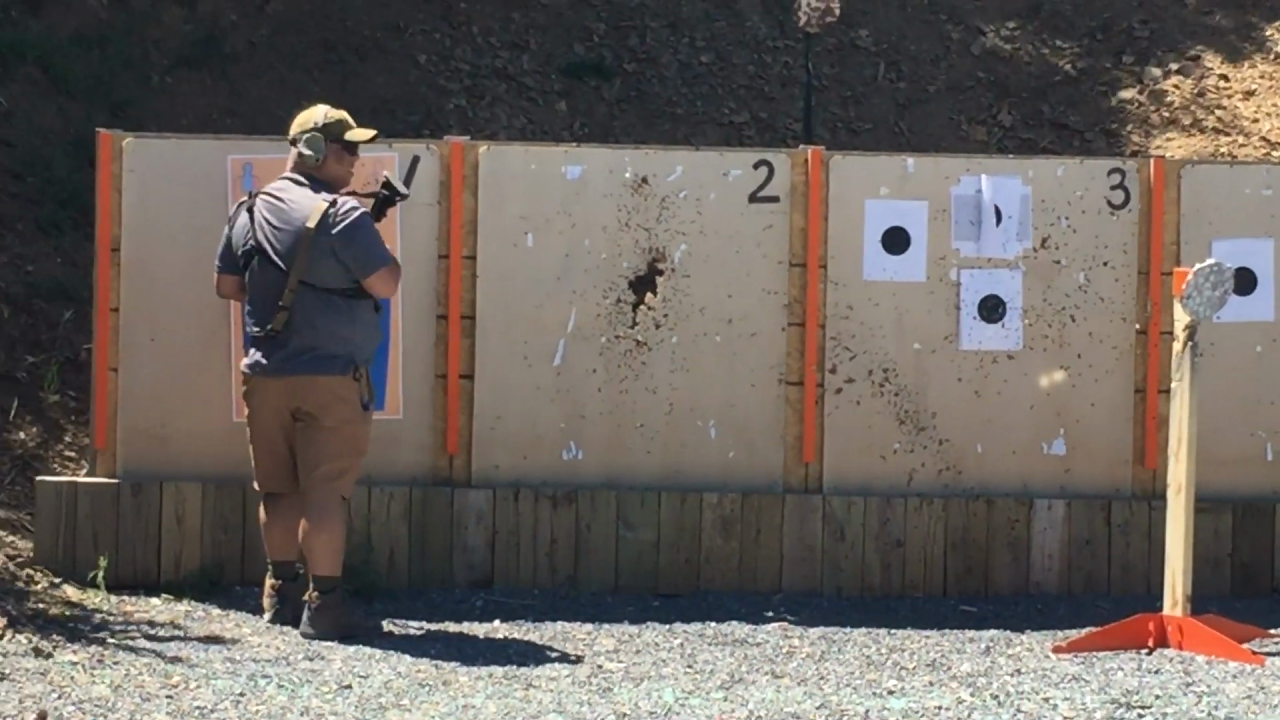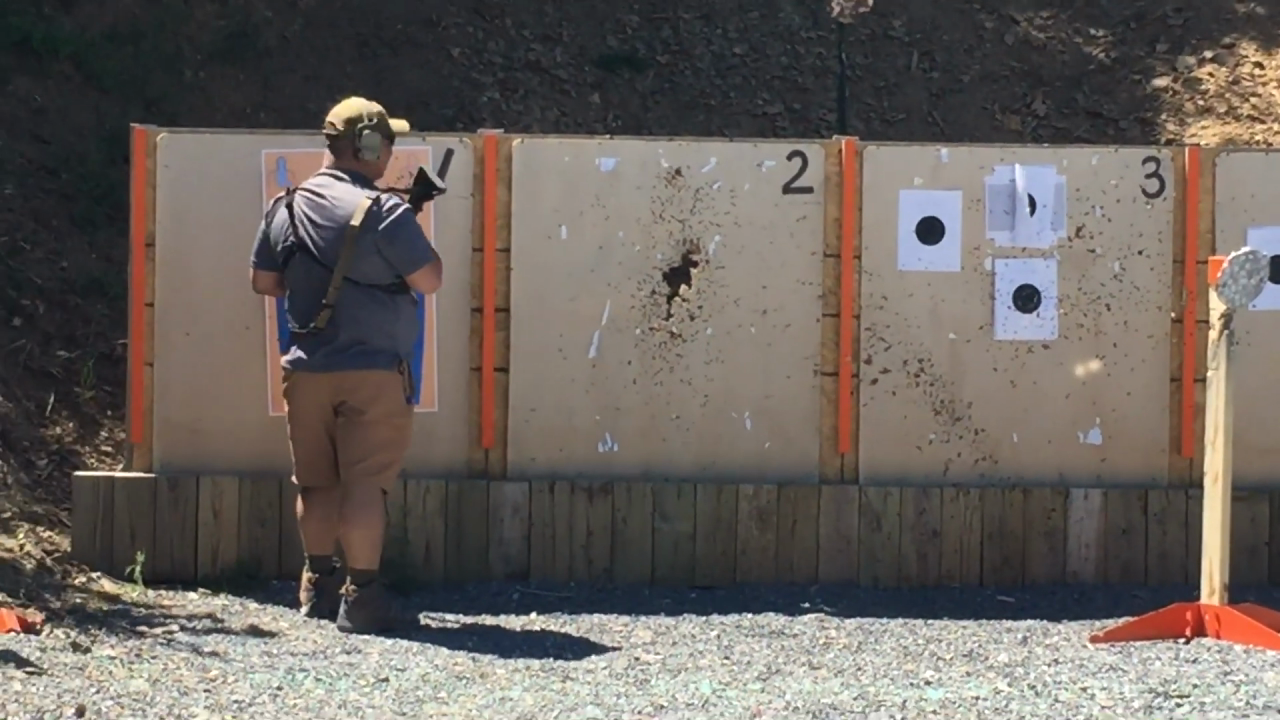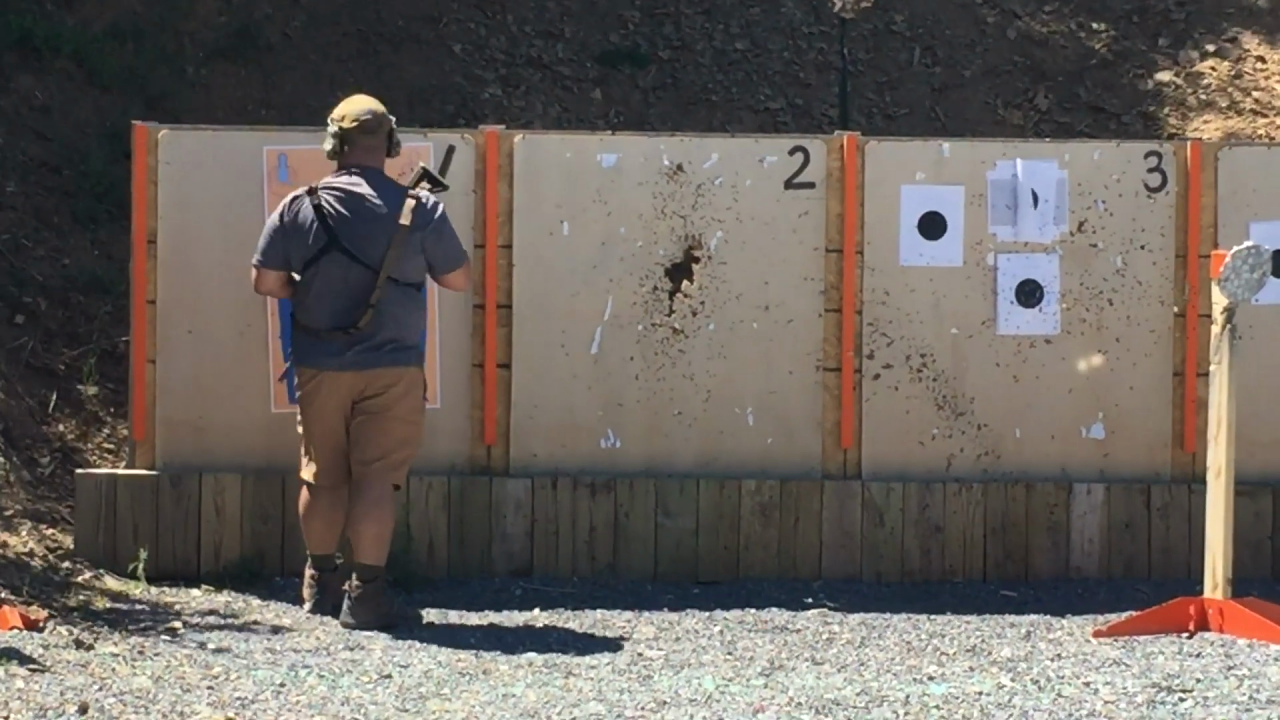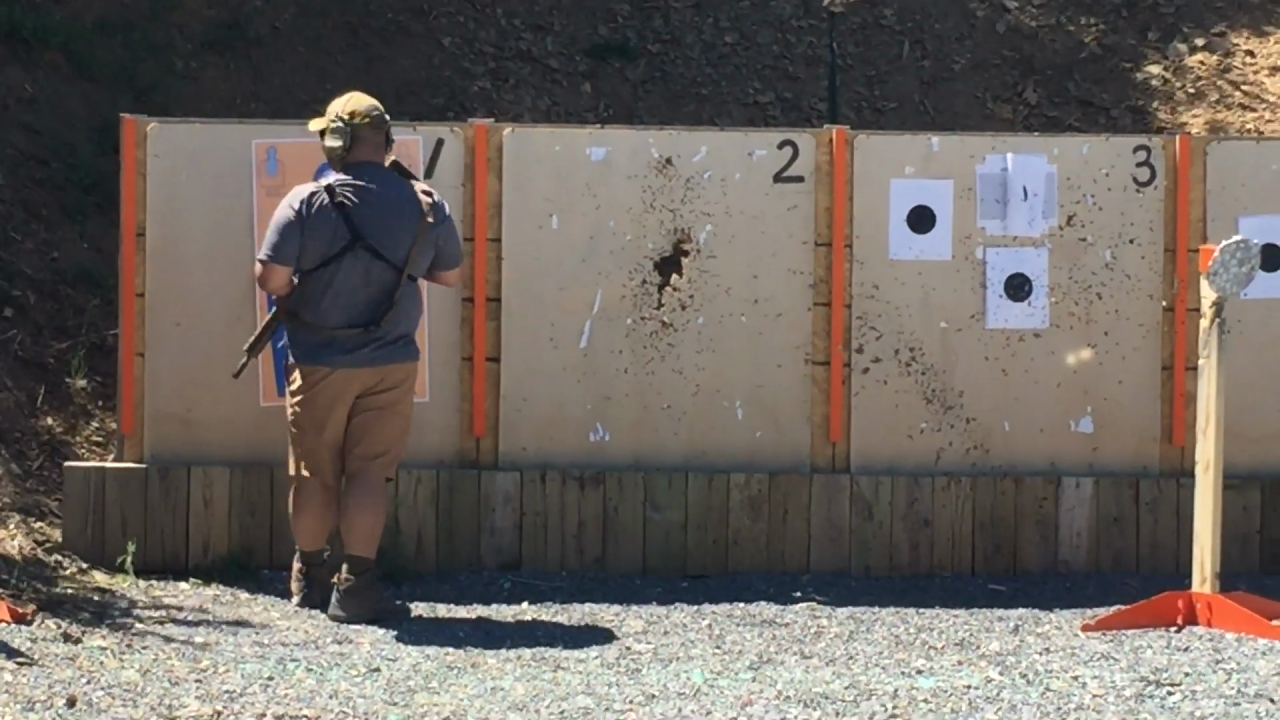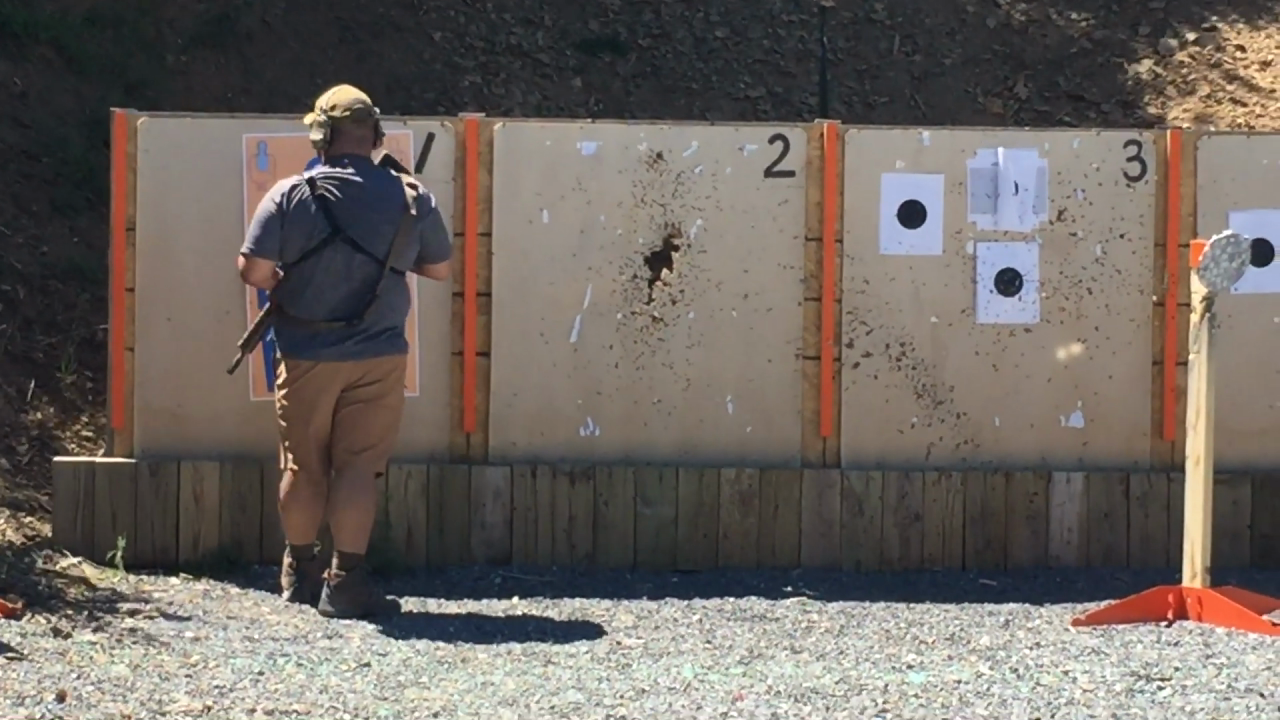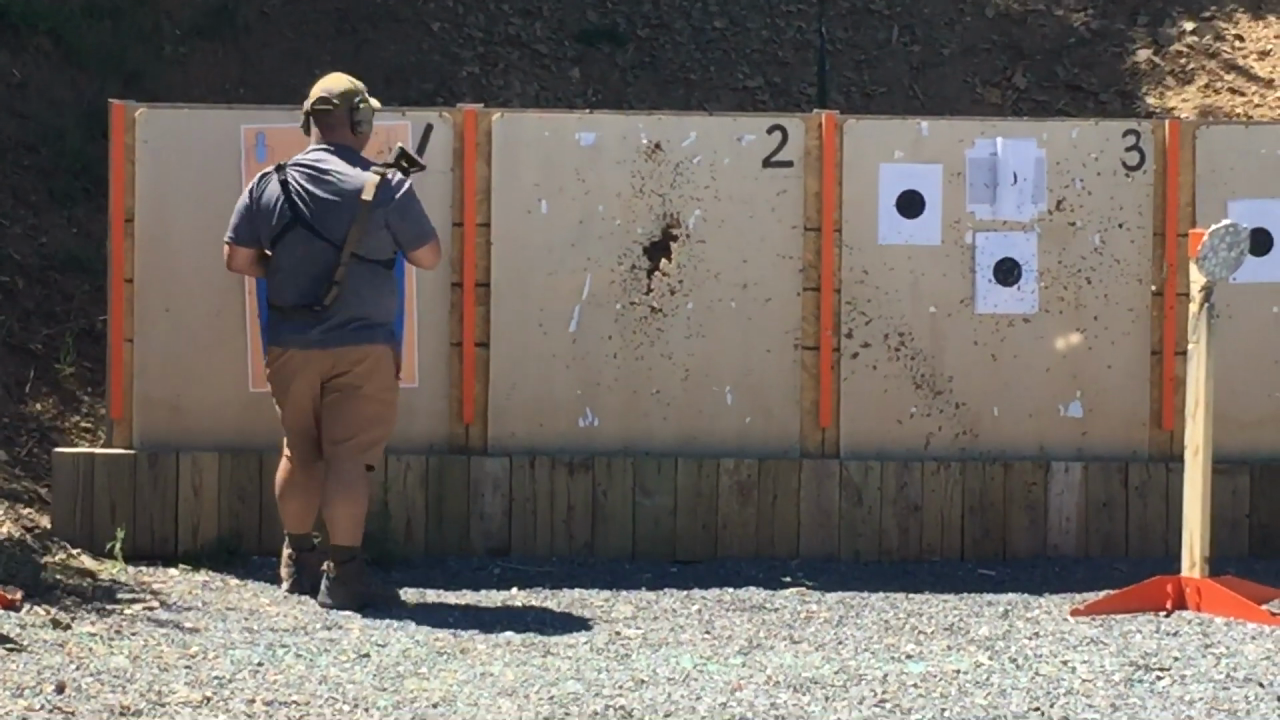
dt=0.4s
person 1, frame 1
left shoulder: (249, 210)
right shoulder: (342, 214)
left elbow: (226, 286)
right elbow: (386, 284)
right wrist: (384, 253)
left hip: (266, 373)
right hip: (331, 375)
left knee: (279, 488)
right knee: (325, 490)
left ankle: (281, 593)
right ankle: (323, 606)
person 1, frame 2
left shoulder: (285, 207)
right shoulder: (384, 210)
left elbow: (263, 281)
right elbow: (429, 281)
right wrist: (417, 246)
left hip: (306, 367)
right hip: (373, 370)
left knee: (316, 481)
right knee: (365, 484)
left ankle: (317, 587)
right ankle: (360, 598)
person 1, frame 3
left shoulder: (298, 205)
right shoulder: (421, 209)
left elbow: (265, 282)
right elbow: (459, 280)
left hip: (319, 367)
right hip: (392, 369)
left knee: (321, 477)
right knee: (375, 479)
left ankle: (320, 585)
right ankle: (365, 594)
person 1, frame 4
left shoulder: (308, 200)
right shoulder: (427, 205)
left elbow: (269, 279)
right elbow: (449, 276)
left wrist: (297, 292)
left hip: (320, 362)
right hip: (391, 362)
left knee: (313, 472)
right knee: (368, 472)
left ankle: (309, 578)
right ankle: (354, 586)
person 1, frame 5
left shoulder: (292, 194)
right shoulder: (412, 199)
left elbow: (252, 271)
right elbow: (440, 269)
left wrist: (288, 283)
left hip: (307, 356)
right hip: (378, 357)
left knee: (303, 465)
right knee: (357, 467)
left ankle: (298, 573)
right ankle: (345, 582)
person 1, frame 6
left shoulder: (270, 183)
right shoulder: (385, 187)
left elbow: (237, 259)
right elbow: (429, 257)
left hip: (291, 344)
right hip: (362, 346)
left knee: (299, 455)
right knee: (350, 457)
left ankle: (298, 563)
right ankle: (342, 574)
